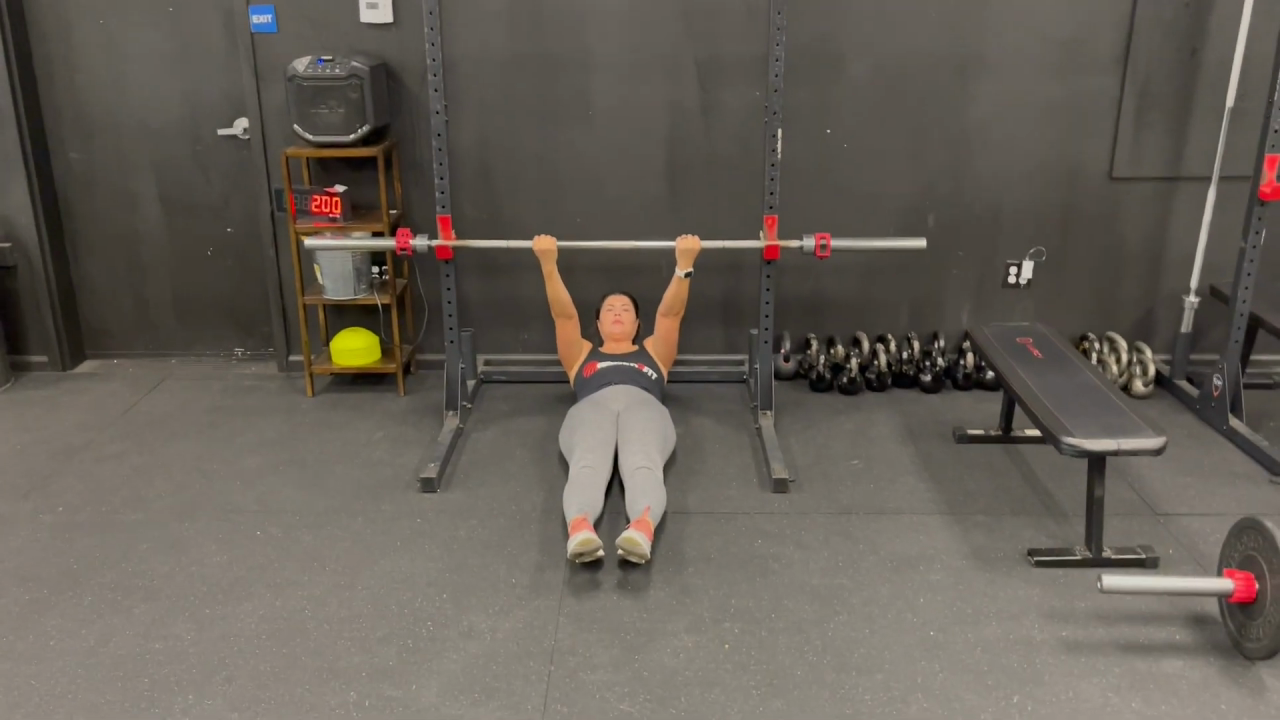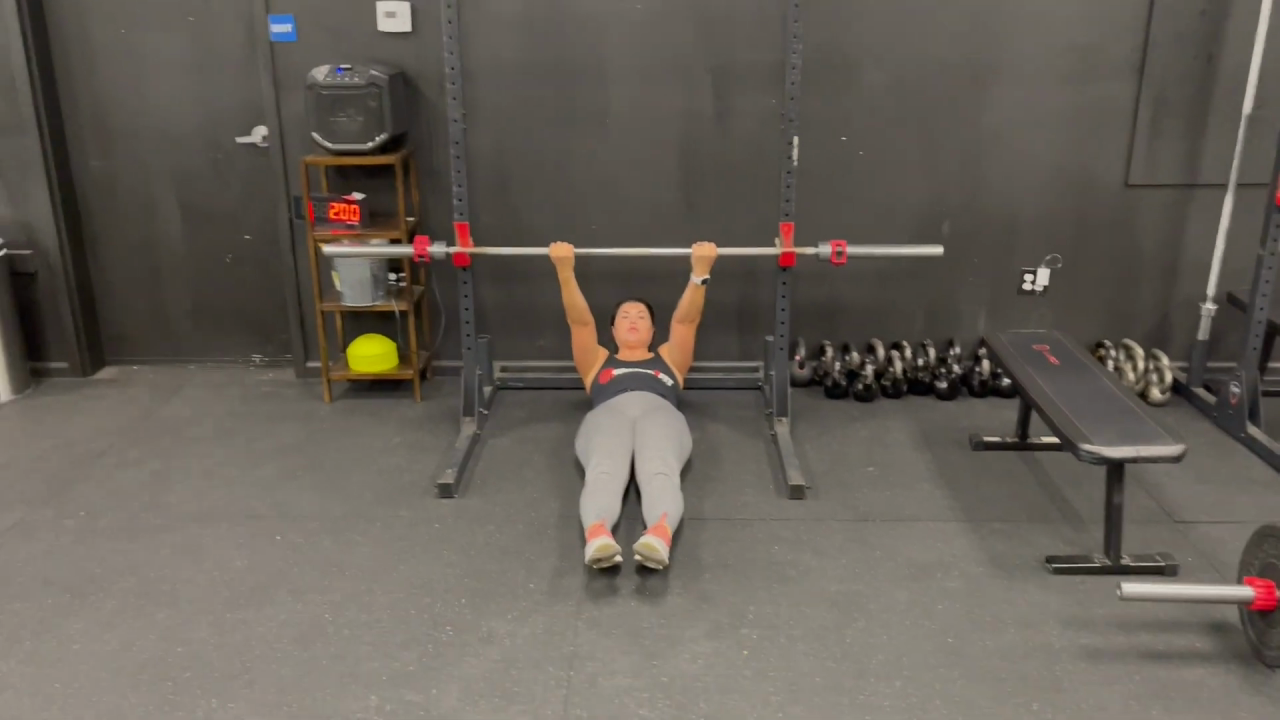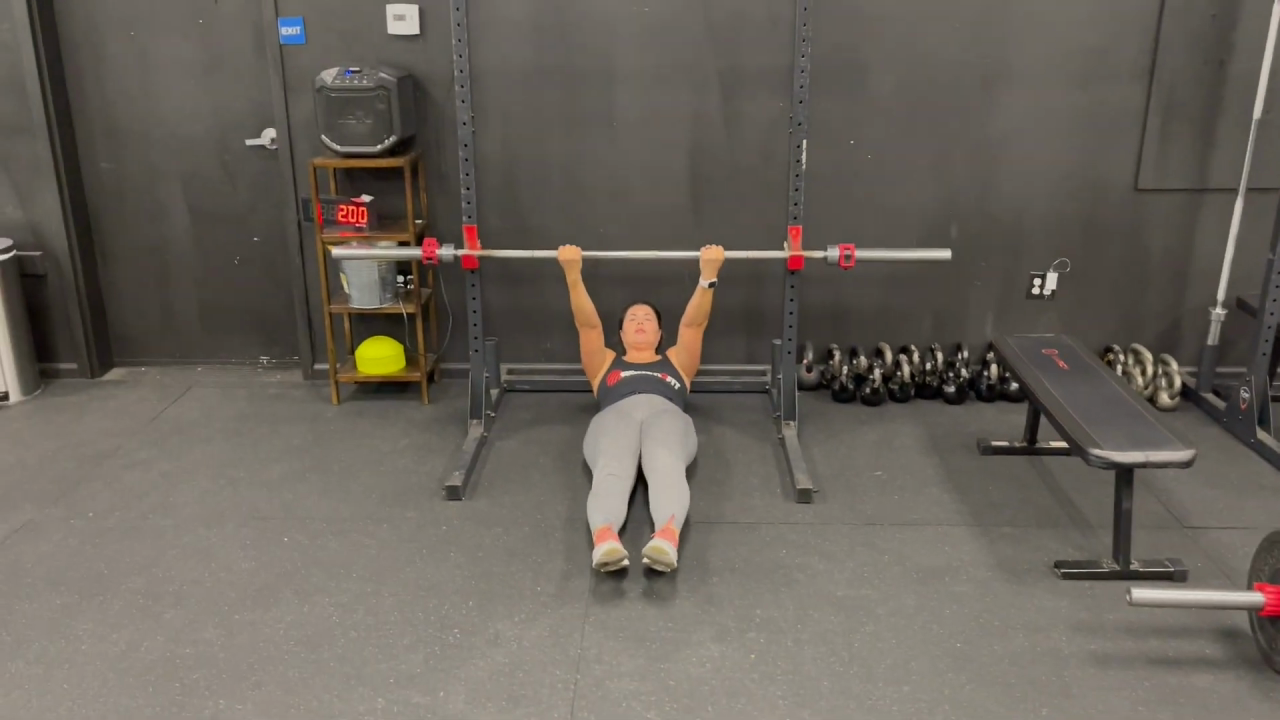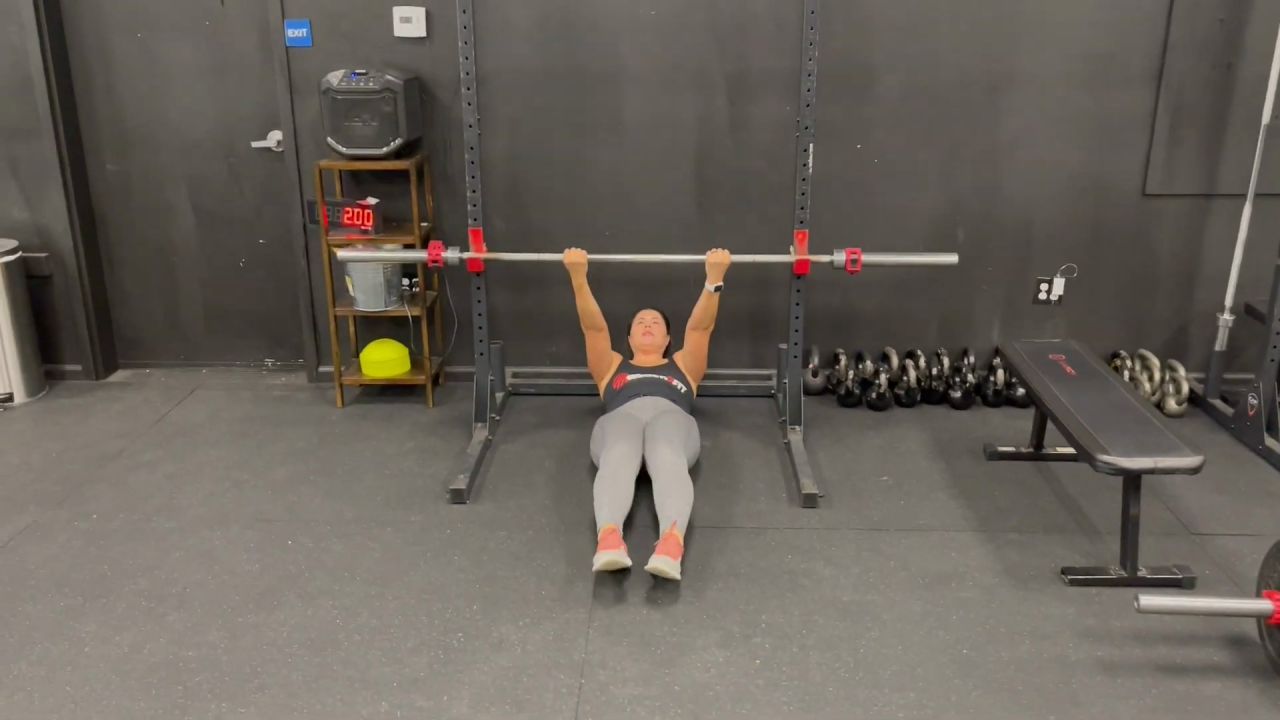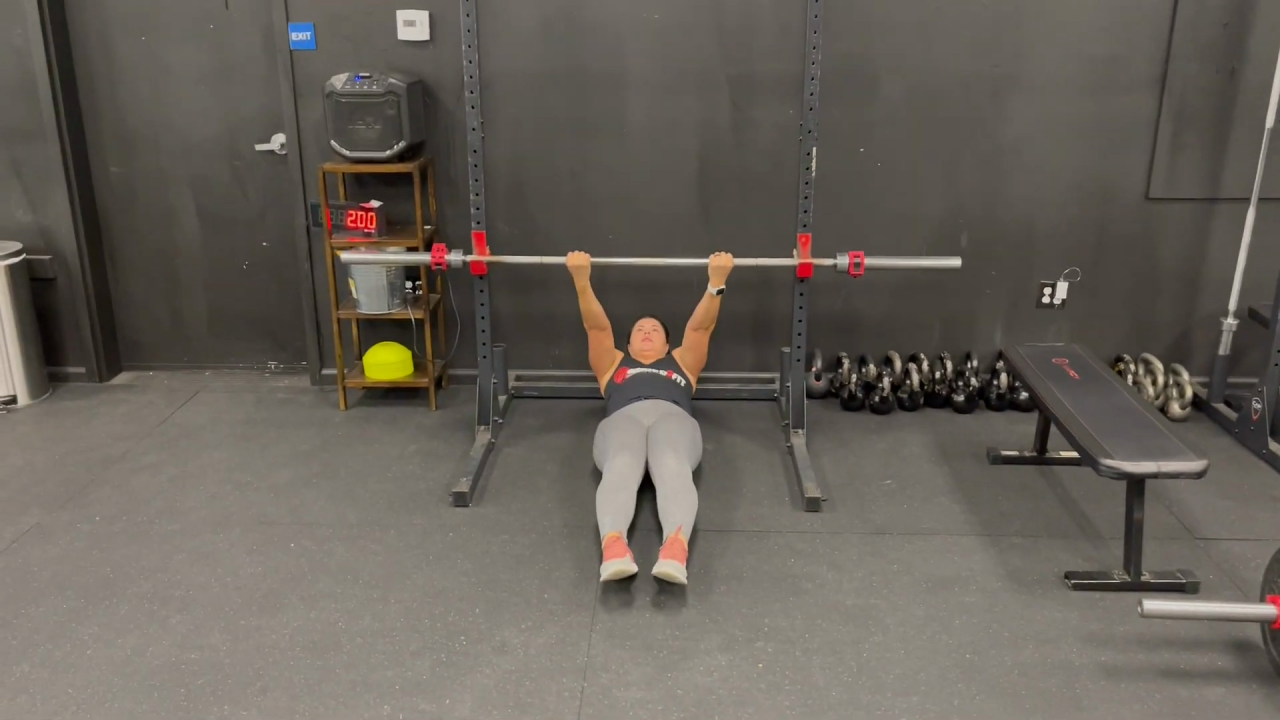
dt=0.4s
person 1, frame 1
left shoulder: (653, 352)
right shoulder: (582, 354)
left elbow: (671, 313)
right elbow: (563, 314)
left wrist: (684, 264)
right wrist: (548, 263)
left hip: (644, 407)
right hip: (591, 409)
left knee: (643, 465)
right knee: (587, 465)
left ankle: (642, 529)
right ankle: (579, 530)
person 1, frame 2
left shoulder: (669, 359)
right shoulder: (597, 361)
left elbow: (686, 320)
right elbow: (579, 321)
left wrist: (700, 271)
right wrist: (564, 269)
left hip: (660, 413)
right hip: (608, 414)
left knee: (660, 472)
right knee: (604, 471)
left ankle: (660, 536)
right ankle: (597, 536)
person 1, frame 3
left shoulder: (676, 362)
right shoulder: (605, 363)
left elbow: (694, 323)
right elbow: (587, 324)
left wrist: (708, 274)
right wrist: (572, 273)
left hip: (666, 415)
right hip: (615, 416)
left knee: (665, 465)
right knee: (611, 474)
left ankle: (667, 537)
right ankle: (604, 539)
person 1, frame 4
left shoulder: (683, 366)
right shoulder: (611, 366)
left elbow: (701, 327)
right elbow: (593, 327)
left wrist: (714, 278)
right wrist: (578, 276)
left hip: (671, 416)
right hip: (621, 417)
left knee: (668, 460)
right knee: (618, 458)
left ankle: (671, 542)
right ankle: (608, 539)
person 1, frame 5
left shoulder: (682, 363)
right shoulder: (613, 365)
left elbow: (701, 326)
right elbow: (597, 326)
left wrist: (717, 282)
right wrist: (581, 279)
left hip: (673, 418)
right hip: (622, 419)
left knee: (673, 467)
right knee: (620, 468)
left ankle: (675, 547)
right ankle: (613, 546)
